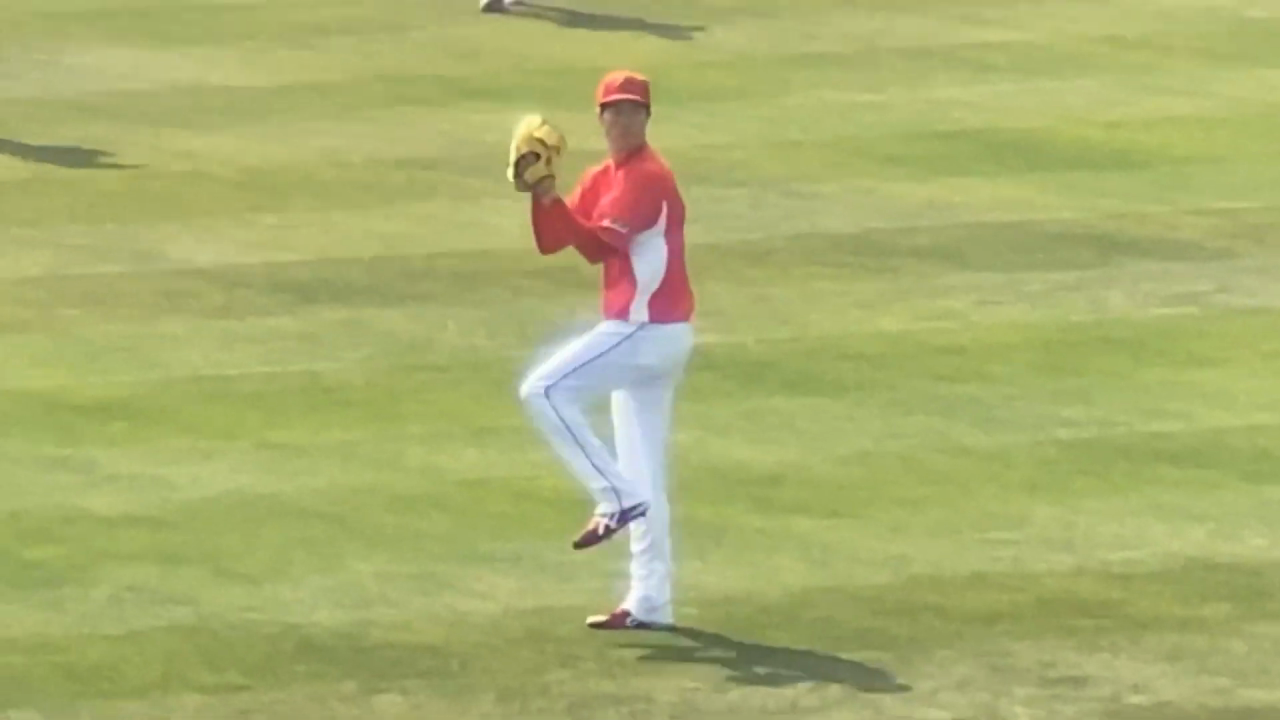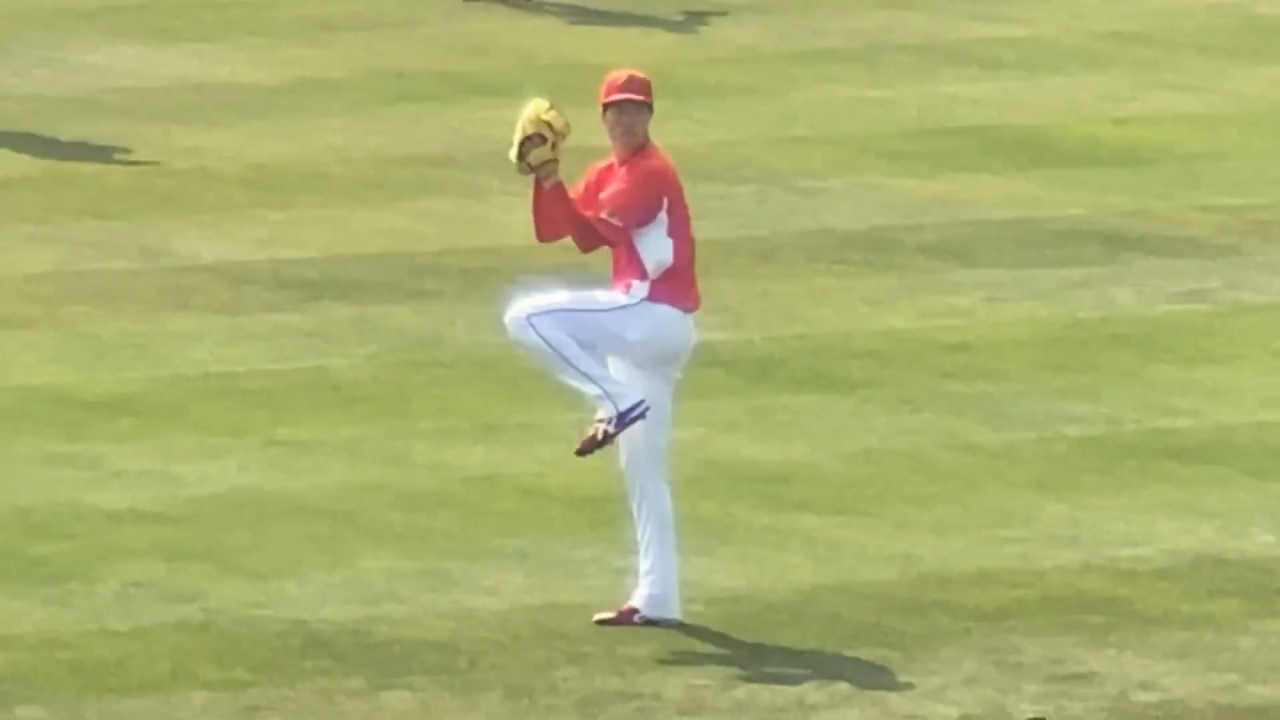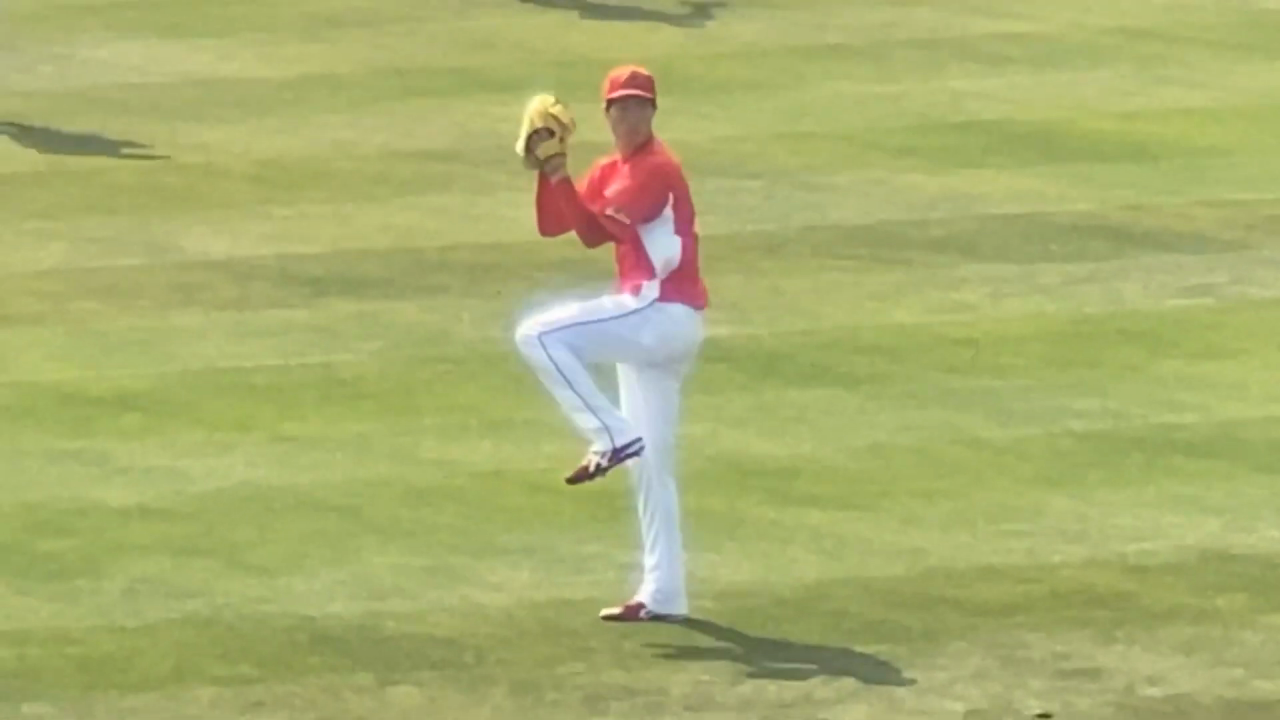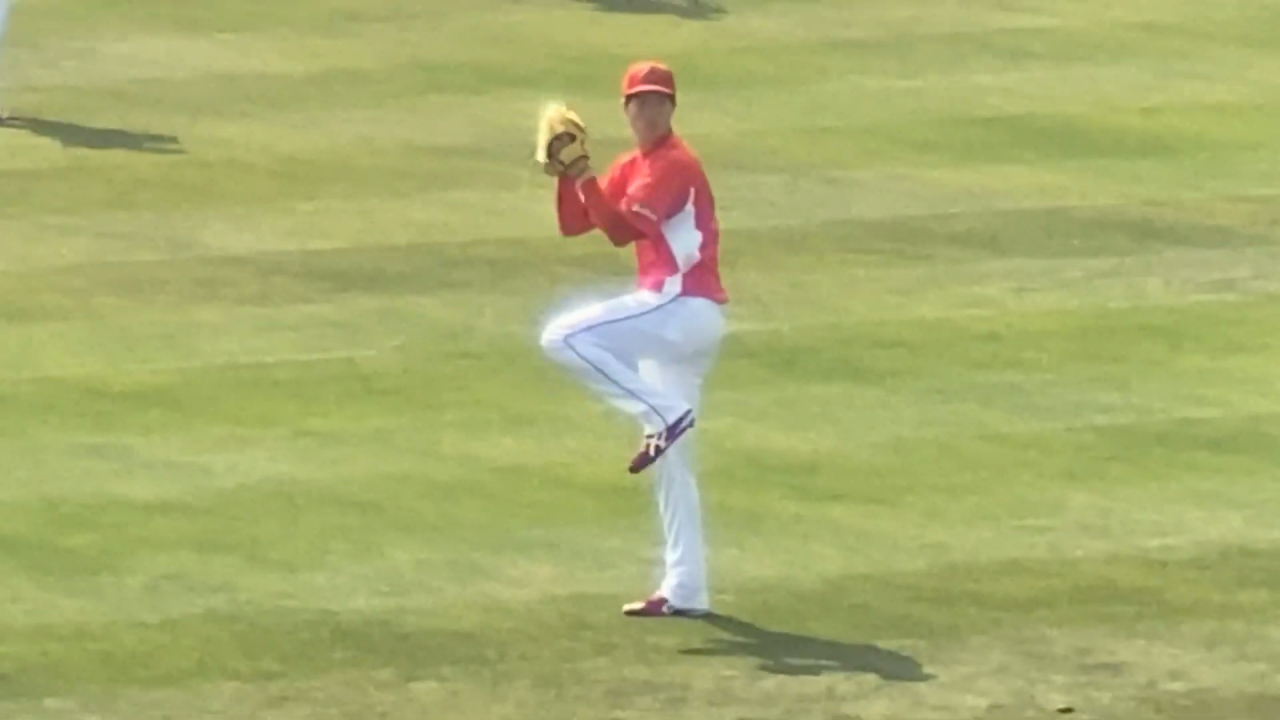
dt=0.2s
person 1, frame 1
left shoulder: (649, 176)
right shoulder: (600, 178)
left elbow: (596, 246)
right elbow: (551, 242)
left wrist: (554, 197)
right wrist: (541, 194)
left hip: (649, 326)
right hip: (646, 330)
left knee: (541, 392)
right knee: (638, 469)
left ankle: (613, 500)
right ankle: (649, 602)
person 1, frame 2
left shoulder: (652, 172)
right shoulder: (605, 174)
left elbow: (589, 235)
right elbow: (549, 230)
left wrist: (555, 184)
right wrist: (543, 177)
left hip: (654, 314)
right hip: (654, 322)
left knee: (526, 317)
right knee: (643, 466)
left ankle: (614, 406)
right ankle: (657, 599)
person 1, frame 3
left shoulder: (656, 168)
right shoulder: (609, 170)
left elbow: (594, 231)
right elbow: (551, 224)
left wrist: (561, 179)
right wrist: (547, 172)
left hip: (660, 313)
right hip: (659, 320)
left knee: (536, 335)
right knee: (649, 463)
left ankle: (610, 436)
right ankle: (663, 595)
person 1, frame 4
left shoulder: (673, 162)
right shoulder: (629, 167)
left elbow: (623, 228)
right elbow: (575, 223)
left wrist: (586, 181)
right wrist: (568, 176)
left hip: (680, 307)
right hip: (683, 314)
left knee: (562, 337)
right knee: (671, 459)
left ankle: (661, 418)
right ankle: (684, 590)
